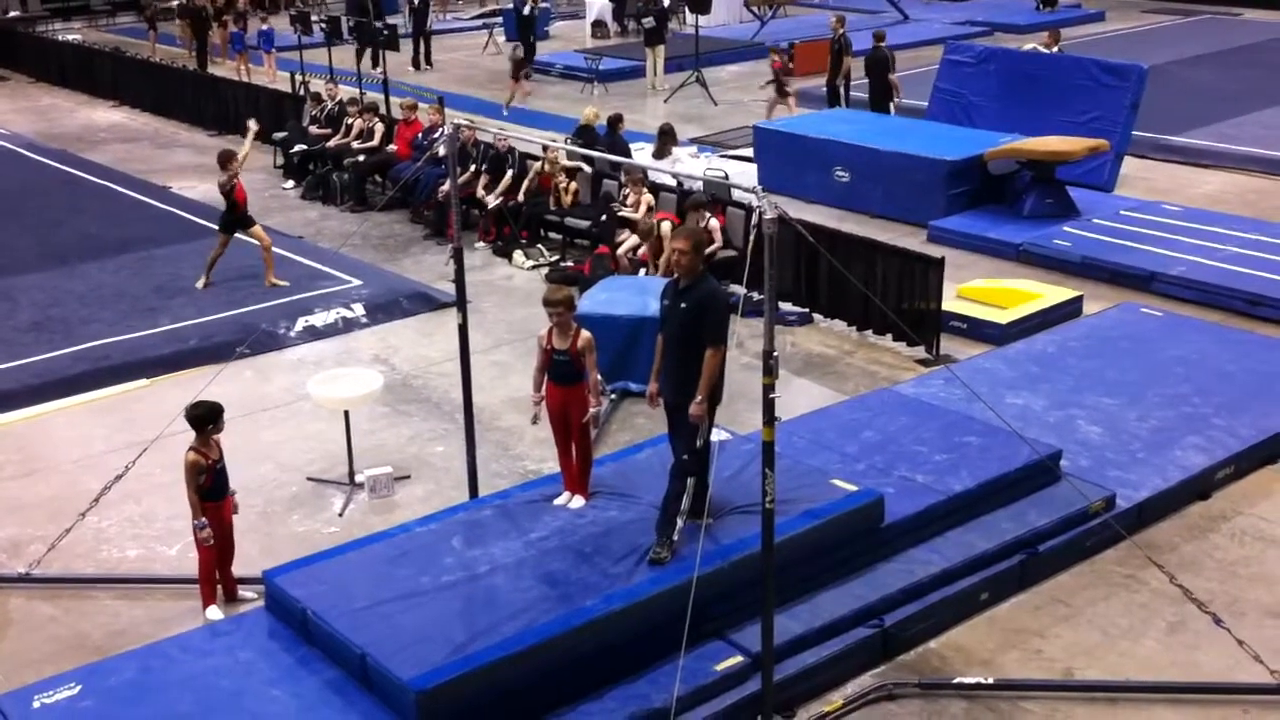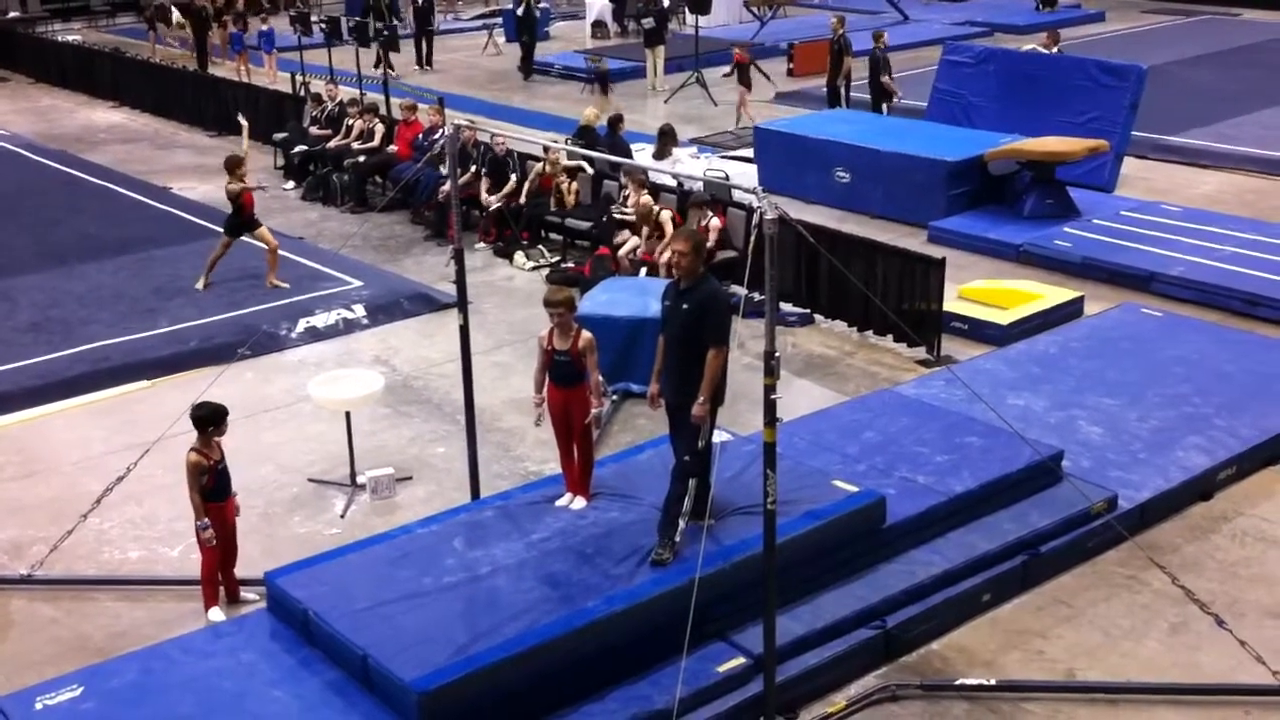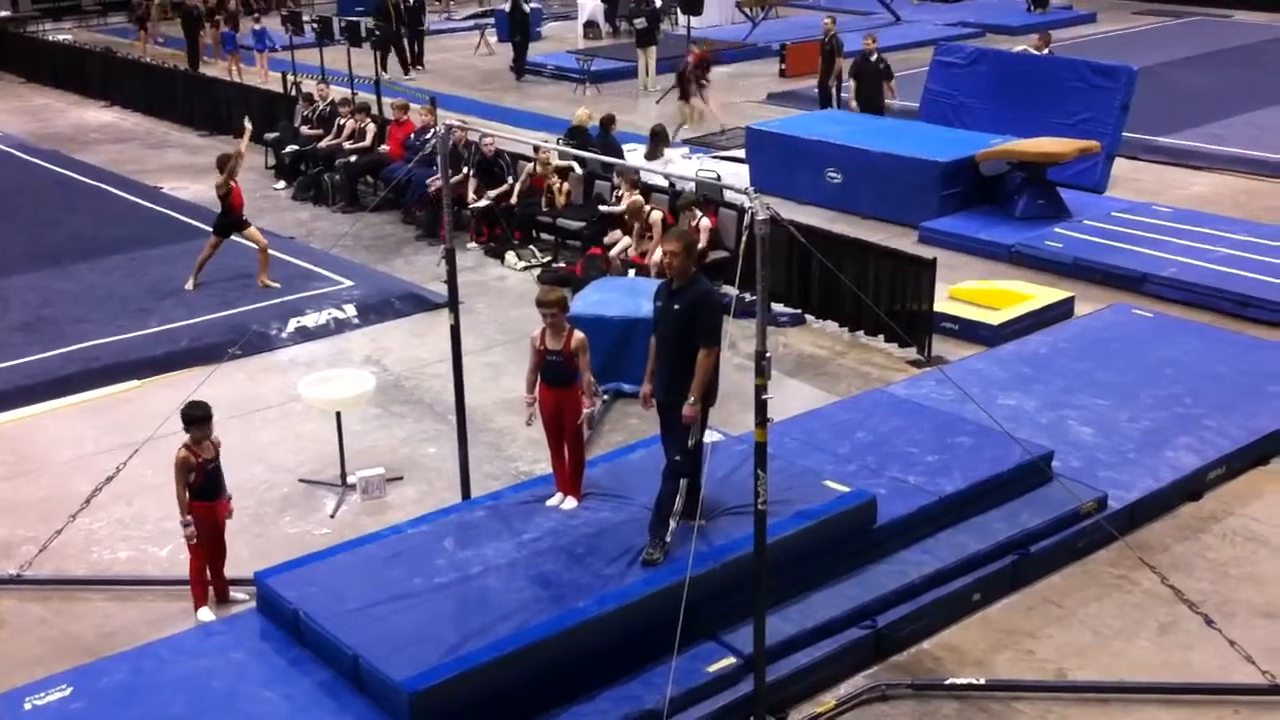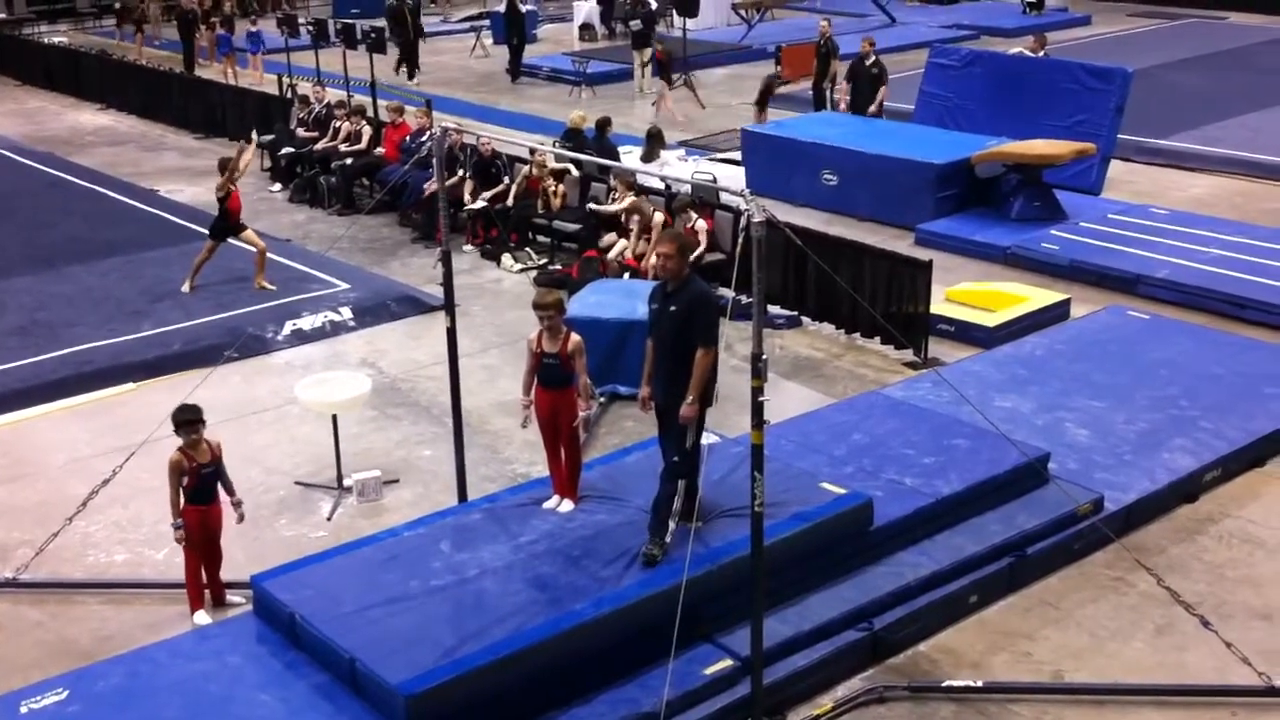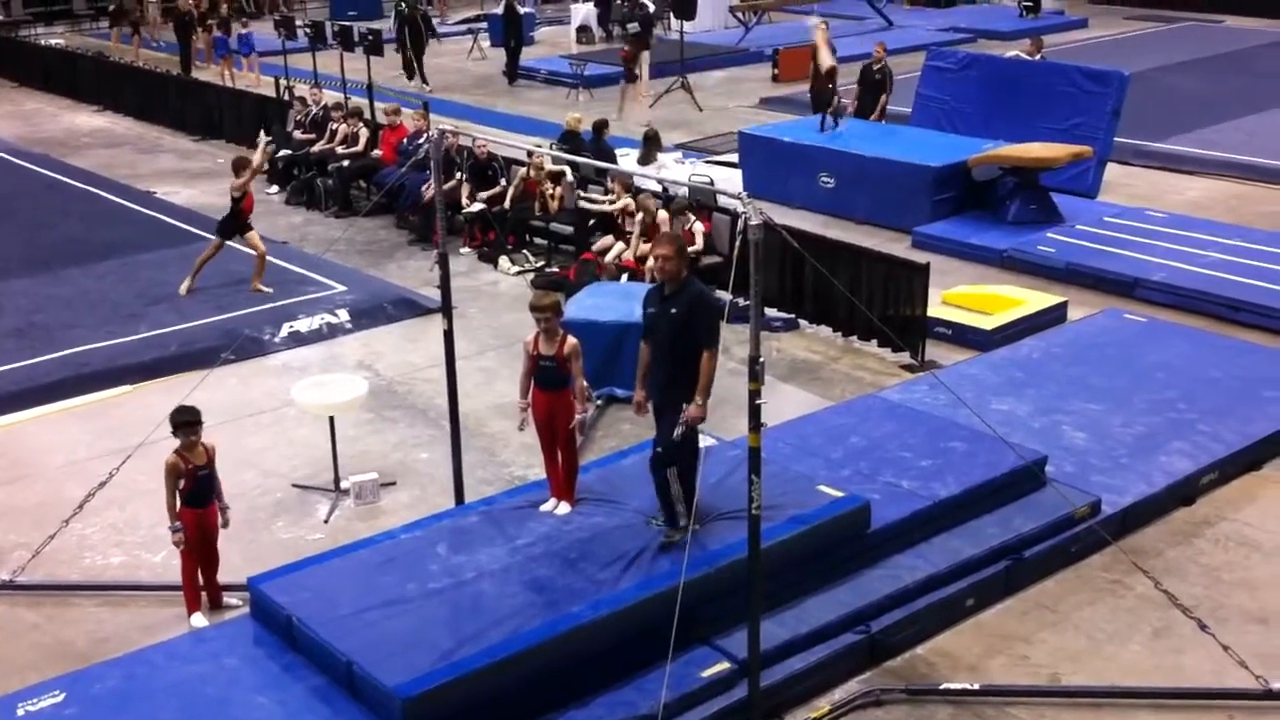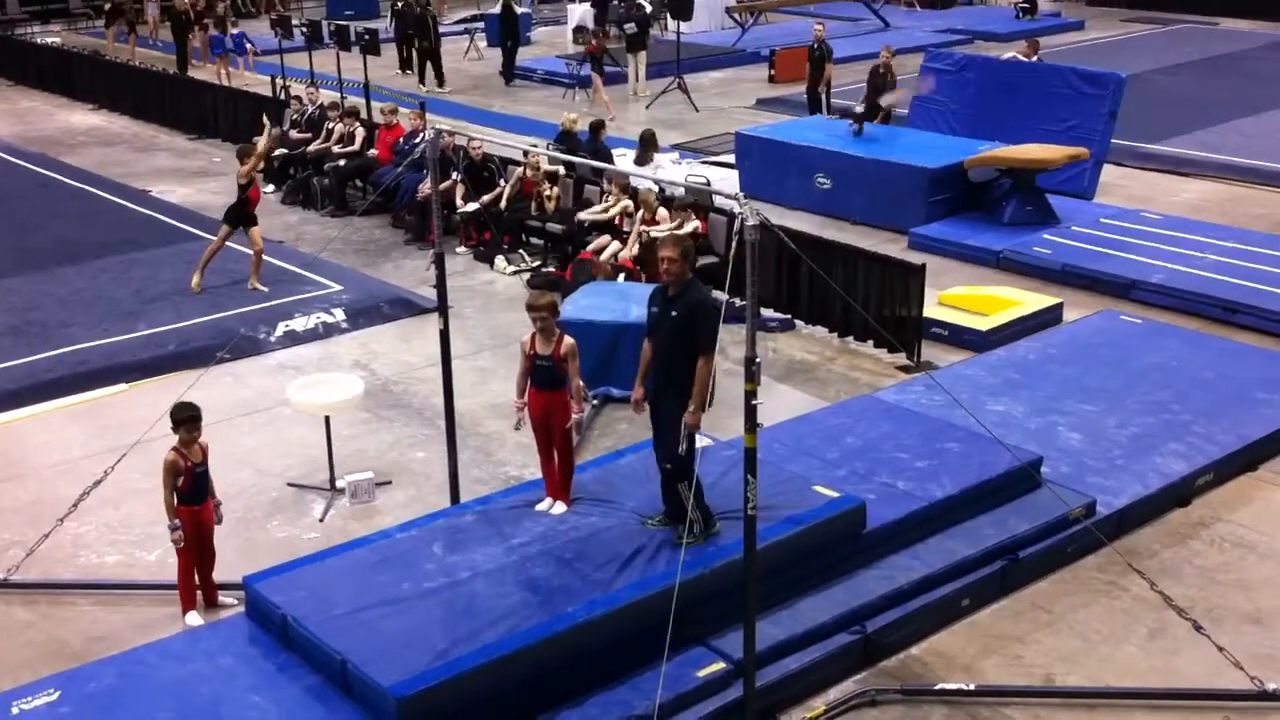
dt=0.4s
person 1, frame 1
left shoulder: (712, 295)
right shoulder: (670, 288)
left elbow: (715, 350)
left wrist: (701, 399)
right wrist: (655, 379)
left hip: (696, 394)
right hip: (673, 388)
left knee: (685, 463)
right knee: (690, 454)
left ankle: (666, 534)
right ankle: (697, 508)
person 1, frame 2
left shoulder: (713, 296)
right shoulder: (671, 289)
left elbow: (717, 351)
left wrist: (704, 399)
right wrist: (656, 380)
left hip: (698, 395)
right hip: (674, 389)
left knee: (687, 464)
right knee: (690, 456)
left ankle: (668, 536)
right ankle: (699, 508)
person 1, frame 3
left shoulder: (705, 296)
right shoulder: (663, 290)
left elbow: (708, 351)
left wrist: (694, 400)
right wrist: (648, 380)
left hip: (690, 394)
right hip: (666, 389)
left knee: (678, 463)
right knee: (679, 456)
left ankle: (659, 535)
right ankle: (690, 508)
person 1, frame 4
left shoulder: (701, 296)
right shoulder: (657, 292)
left elbow: (705, 351)
left wrist: (693, 399)
right wrist: (646, 383)
left hip: (688, 395)
right hip: (663, 390)
left knee: (677, 463)
right knee: (675, 457)
left ankle: (659, 535)
right ankle: (687, 509)
person 1, frame 5
left shoulder: (700, 299)
right shoulder: (652, 296)
left elbow: (709, 352)
left wrist: (700, 401)
right wrist: (640, 387)
left hip: (686, 395)
right hip: (661, 391)
left knee: (663, 456)
right knee: (678, 454)
left ankle: (679, 520)
right ankle: (682, 512)
person 1, frame 6
left shoulder: (701, 302)
right shoulder: (657, 295)
left elbow: (706, 359)
left wrist: (695, 407)
right wrist: (640, 384)
left hip: (683, 397)
right hip: (659, 392)
left knee: (675, 462)
right knee: (665, 458)
left ankle: (702, 522)
right ankle: (675, 512)
person 2, frame 1
left shoulder: (584, 338)
right shoulder: (544, 336)
left elbow: (592, 373)
right elbow: (540, 370)
left wrist: (595, 405)
right wrist: (536, 401)
left hip: (577, 394)
right hip: (554, 394)
left knee: (581, 444)
right knee: (562, 444)
left ankle: (581, 491)
right ankle: (568, 488)
person 2, frame 2
left shoulder: (585, 339)
right shoulder: (544, 337)
left elbow: (593, 374)
right elbow: (540, 371)
left wrist: (596, 405)
right wrist: (538, 402)
left hip: (579, 395)
right hip: (556, 395)
left knee: (583, 445)
right knee: (563, 445)
left ankle: (582, 492)
right ankle: (570, 489)
person 2, frame 3
left shoulder: (577, 339)
right shoulder: (537, 337)
left elbow: (585, 374)
right elbow: (533, 370)
left wrist: (588, 405)
right wrist: (530, 401)
left hip: (570, 395)
right hip: (547, 395)
left knee: (574, 445)
right knee: (555, 445)
left ankle: (574, 492)
right ankle: (561, 489)
person 2, frame 4
left shoulder: (574, 342)
right shoulder: (533, 340)
left elbow: (582, 377)
right elbow: (529, 373)
left wrist: (584, 408)
right wrist: (526, 404)
left hip: (566, 398)
right hip: (543, 398)
left knee: (570, 448)
right knee: (551, 448)
left ankle: (570, 495)
right ankle: (558, 492)
person 2, frame 5
left shoulder: (570, 345)
right shoulder: (530, 343)
left elbow: (578, 379)
right elbow: (526, 375)
left wrist: (580, 411)
right wrist: (523, 407)
left hip: (563, 401)
right hip: (540, 401)
left knee: (567, 450)
right knee: (548, 450)
left ankle: (567, 497)
right ankle: (555, 495)
person 2, frame 6
left shoulder: (567, 344)
right shoulder: (527, 342)
left elbow: (574, 379)
right elbow: (523, 375)
left wrist: (577, 411)
right wrist: (520, 406)
left hip: (560, 400)
right hip: (537, 400)
left knee: (563, 450)
right knee: (544, 450)
left ankle: (563, 497)
right ankle: (550, 494)
person 3, frame 1
left shoulder: (216, 441)
right shoulder: (193, 458)
right elbow: (192, 493)
left wrist: (231, 495)
right wrist: (200, 524)
left hip: (223, 504)
right hip: (208, 511)
left knee: (227, 551)
right knee: (209, 558)
left ankle: (231, 591)
right ankle: (210, 603)
person 3, frame 2
left shoulder: (216, 444)
right shoulder: (195, 459)
right elbow: (194, 493)
left wrist: (233, 497)
right wrist: (203, 525)
left hip: (226, 506)
right hip: (210, 511)
left knee: (230, 553)
right knee: (212, 559)
left ankle: (233, 593)
right ankle: (211, 605)
person 3, frame 3
left shoulder: (215, 443)
right shoulder: (185, 456)
right elbow: (180, 490)
left wrist: (227, 499)
right wrist: (186, 522)
left hip: (217, 505)
right hip: (199, 510)
left knee: (218, 552)
right knee: (200, 558)
left ankle: (222, 592)
right ankle: (201, 604)
person 3, frame 4
left shoulder: (214, 446)
right shoulder: (178, 459)
left elbow: (223, 476)
right elbow: (174, 493)
left wrist: (236, 502)
right wrist: (177, 525)
left hip: (214, 509)
right hip: (193, 514)
left knee: (214, 555)
right knee: (194, 561)
left ankle: (219, 595)
right ankle: (197, 608)
person 3, frame 5
left shoulder: (209, 449)
right shoulder: (174, 462)
right elbow: (171, 496)
left wrist: (223, 508)
right wrist: (175, 528)
left hip: (210, 512)
right hip: (189, 516)
left knee: (211, 557)
right knee: (191, 563)
left ankle: (216, 598)
right ankle: (194, 610)
person 3, frame 6
left shoulder: (203, 447)
right shoulder: (173, 459)
right elbow: (168, 494)
left wrist: (216, 504)
right wrist: (174, 526)
left hip: (204, 509)
right hip: (186, 514)
left knee: (207, 555)
right knee: (187, 562)
left ankle: (211, 597)
right ankle: (189, 609)
